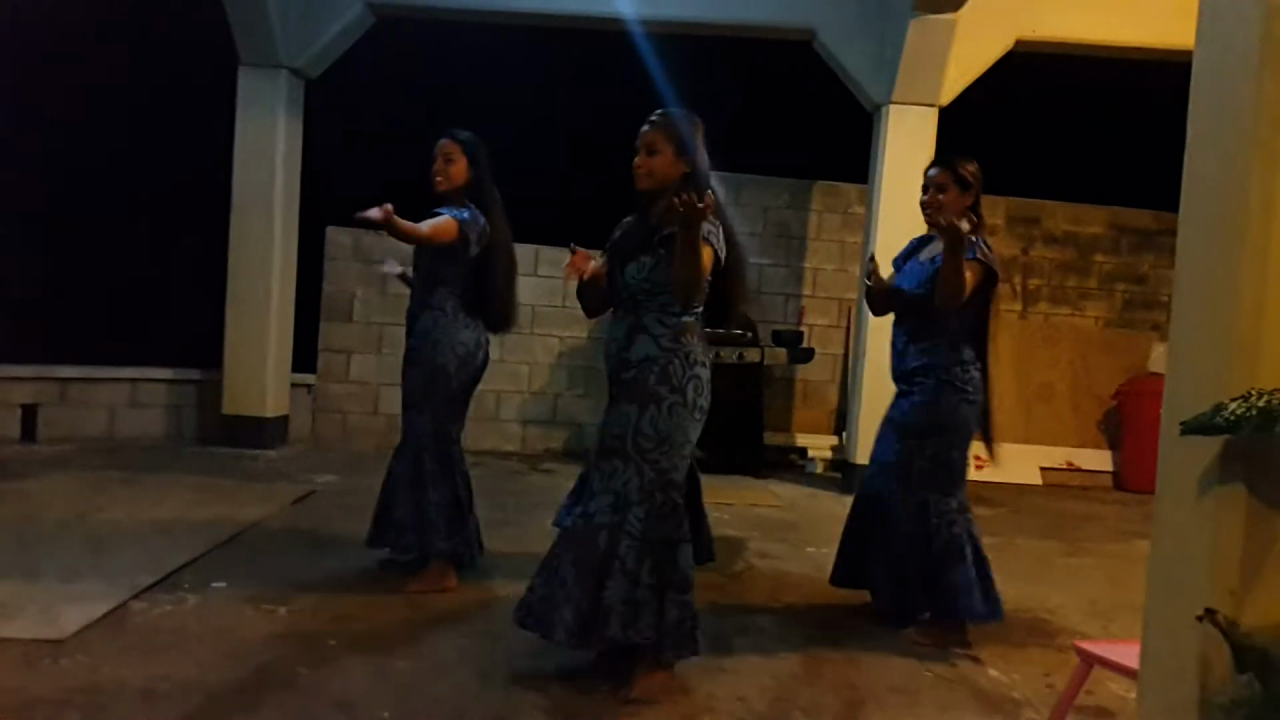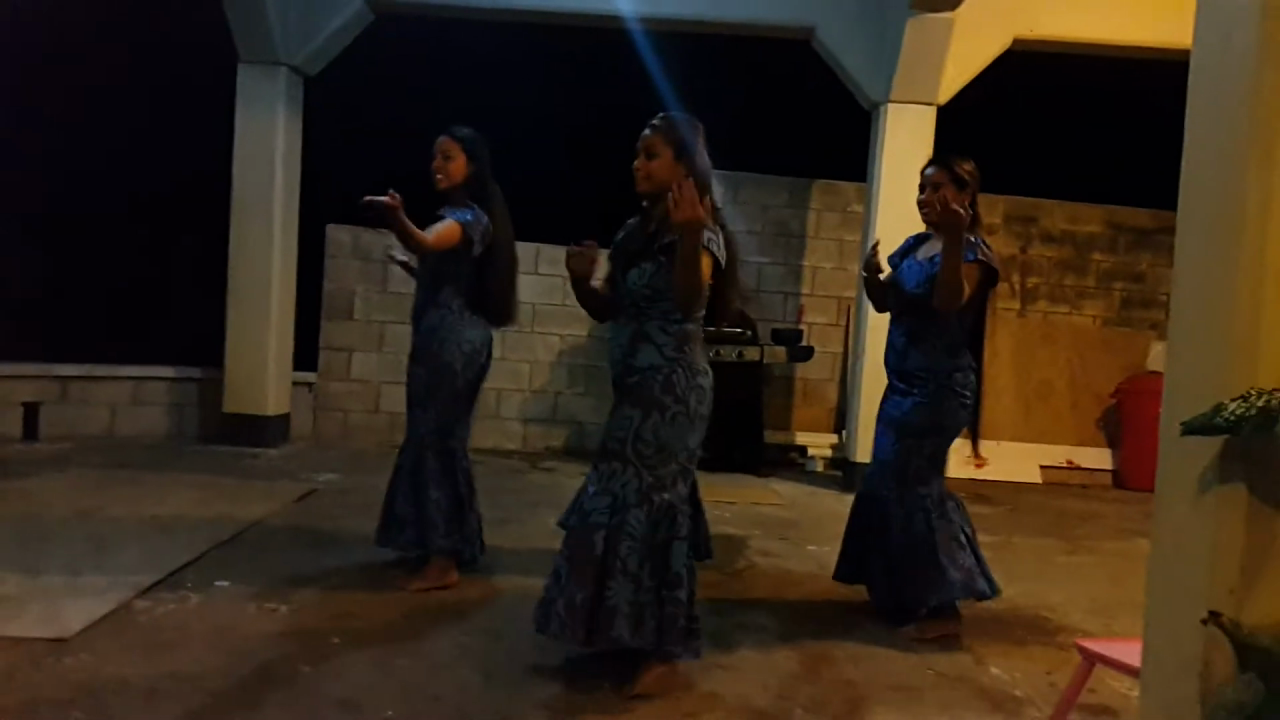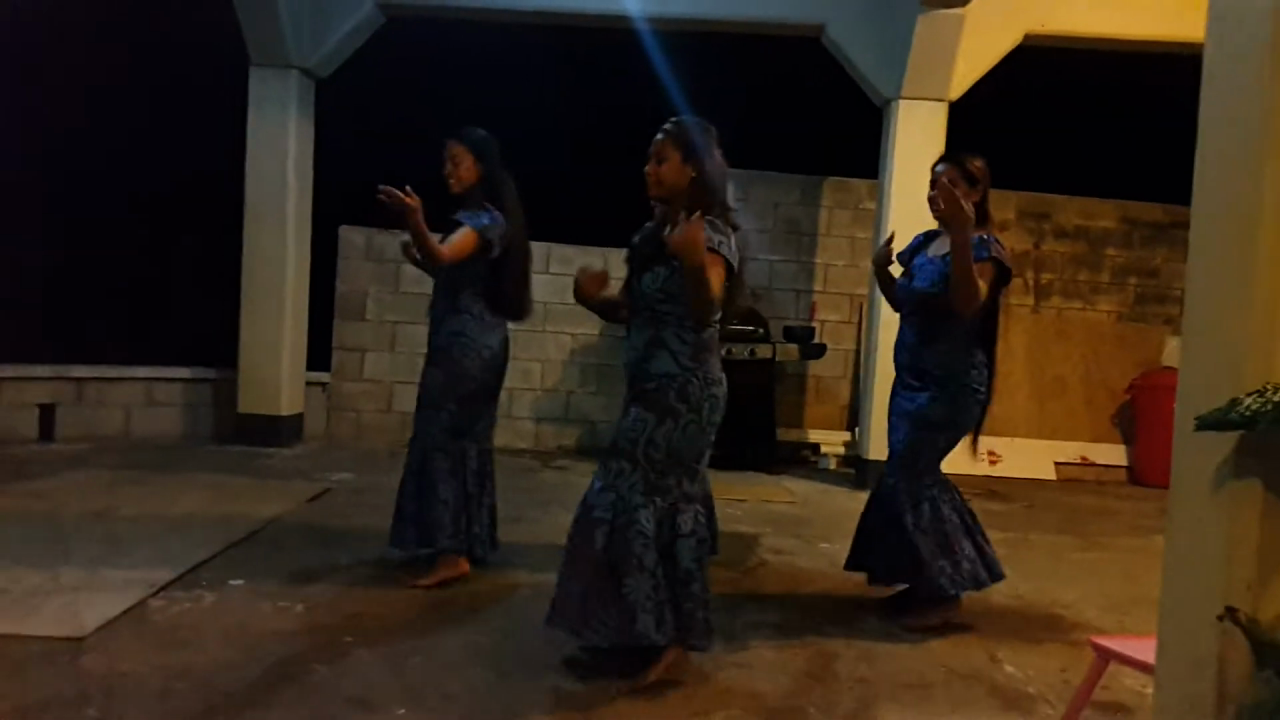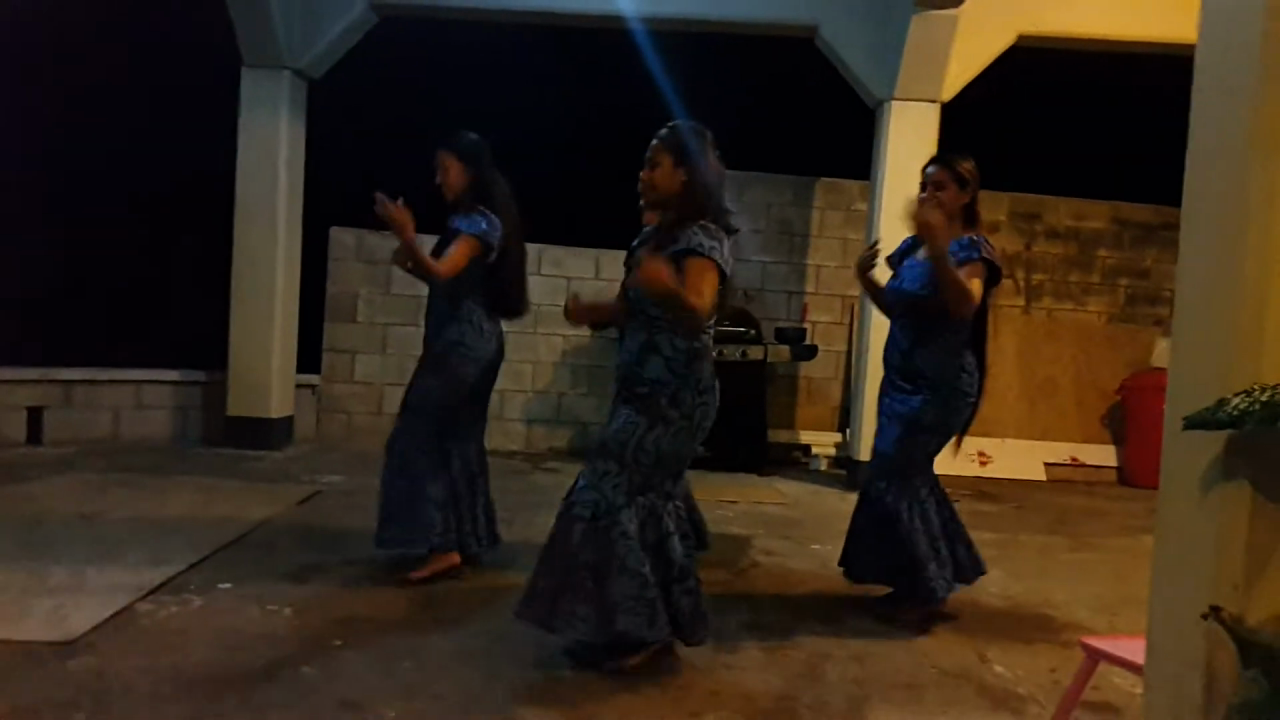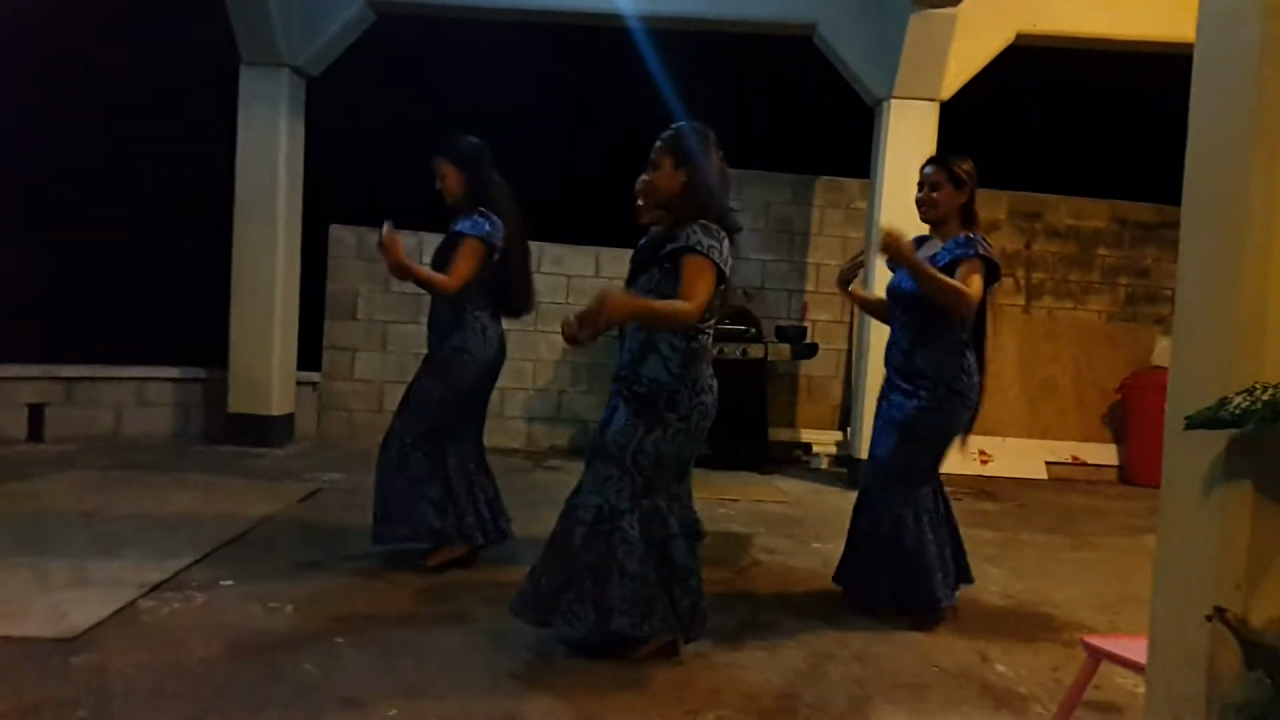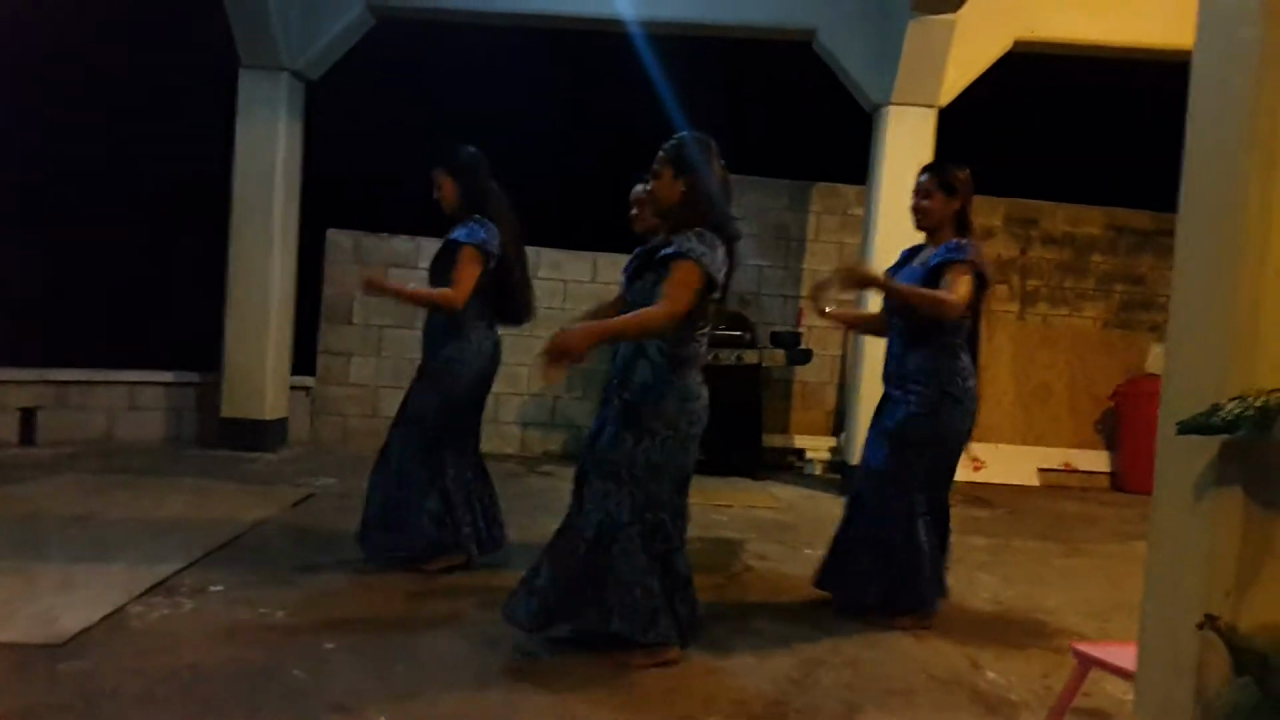
dt=0.1s
person 1, frame 1
left shoulder: (699, 224)
right shoulder: (629, 228)
left elbow: (690, 281)
right elbow: (598, 304)
left wrist: (690, 232)
right wrist: (585, 277)
left hip: (668, 382)
right hip: (633, 381)
left knee: (641, 502)
right knee: (618, 501)
left ankle: (657, 653)
right ankle: (631, 641)
person 1, frame 2
left shoulder: (697, 229)
right shoulder: (634, 230)
left elbow: (693, 298)
right elbow: (611, 308)
left wrist: (691, 237)
right wrist: (582, 279)
left hip: (670, 389)
right hip: (638, 387)
left knee: (625, 503)
right knee: (650, 504)
left ankle: (654, 647)
right ankle: (652, 640)
person 1, frame 3
left shoulder: (710, 234)
right shoulder: (651, 234)
left elbow: (706, 307)
right elbow: (632, 311)
left wrist: (696, 261)
right wrist: (594, 296)
left hip: (682, 391)
right hip: (652, 389)
left knee: (630, 500)
right knee: (664, 503)
left ankle: (661, 637)
right ankle: (658, 632)
person 1, frame 4
left shoulder: (703, 239)
right shoulder: (653, 236)
left elbow: (697, 311)
right elbow: (634, 312)
left wrist: (667, 288)
right wrist: (591, 312)
left hip: (674, 395)
right hip: (643, 390)
left knee: (614, 499)
right knee: (651, 504)
left ankle: (645, 629)
right ankle: (657, 625)
person 1, frame 5
left shoulder: (703, 238)
right shoulder: (661, 237)
left elbow: (689, 309)
left wrist: (635, 306)
right wrist: (595, 322)
left hip: (671, 394)
right hip: (640, 389)
left knee: (618, 501)
right knee: (646, 502)
left ankle: (652, 625)
right ankle: (659, 624)
person 1, frame 6
left shoulder: (698, 246)
right shoulder: (671, 243)
left elbow: (664, 314)
right elbow: (636, 311)
left wrist: (589, 332)
right wrist: (586, 336)
left hip: (664, 403)
right hip: (635, 396)
left knee: (633, 513)
right knee: (619, 509)
left ankle: (656, 638)
right ankle: (637, 628)
person 2, frame 1
left shoulder: (973, 250)
right shoulder: (917, 247)
left elbow: (949, 300)
right elbow: (882, 305)
left wrist: (954, 247)
right wrist: (874, 282)
left hip: (943, 389)
right hip: (917, 387)
left knee: (924, 493)
right knee: (892, 486)
left ankle: (951, 616)
right ankle: (908, 597)
person 2, frame 2
left shoulder: (971, 251)
right shoulder: (914, 246)
left elbow: (948, 304)
right elbow: (885, 304)
left wrist: (953, 240)
right wrist: (870, 276)
left hip: (938, 389)
right hip: (905, 385)
left knee: (904, 487)
right knee: (897, 486)
left ankle: (943, 605)
right ankle: (914, 593)
person 2, frame 3
left shoulder: (984, 248)
right shoulder: (924, 243)
left elbow: (966, 305)
right elbow: (903, 302)
left wrist: (962, 239)
right wrist: (882, 270)
left hip: (950, 385)
right hip: (913, 380)
left knee: (909, 478)
right knee: (909, 478)
left ankle: (943, 591)
right ankle: (926, 585)
person 2, frame 4
left shoulder: (972, 250)
right shoulder: (915, 246)
left elbow: (963, 305)
left wrist: (939, 247)
right wrist: (867, 278)
left hip: (940, 387)
right hip: (902, 382)
left knee: (894, 478)
right knee: (905, 478)
left ankle: (927, 593)
right ankle: (916, 587)
person 2, frame 5
left shoulder: (969, 248)
right shoulder: (918, 247)
left elbow: (964, 304)
right elbow: (897, 314)
left wrist: (911, 264)
right wrist: (853, 293)
left hip: (941, 388)
right hip: (903, 384)
left knee: (893, 484)
right knee: (906, 482)
left ankle: (928, 600)
right ankle: (914, 591)
person 2, frame 6
left shoulder: (962, 254)
right shoulder: (914, 256)
left elbow: (950, 307)
right elbow: (888, 323)
left wrist: (877, 281)
right wrist: (835, 311)
left hip: (938, 393)
right hip: (906, 391)
left knee: (897, 488)
right knee: (886, 485)
left ankle: (918, 605)
right ankle: (900, 594)
person 3, frame 1
left shoulder: (462, 217)
right shoulder: (467, 219)
left elbow: (420, 233)
left wrist: (388, 221)
right wrist: (406, 276)
left hip: (442, 340)
right hip: (460, 340)
left knee: (432, 442)
right knee: (429, 440)
left ankle: (442, 562)
right ankle: (435, 548)
person 3, frame 2
left shoulder: (466, 216)
right shoulder: (463, 214)
left elbow: (425, 242)
left wrist: (397, 219)
right wrist: (408, 267)
left hip: (446, 339)
right hip: (463, 339)
left knee: (431, 441)
right knee: (444, 440)
left ankle: (443, 559)
right ankle: (451, 547)
person 3, frame 3
left shoulder: (483, 218)
right shoulder: (477, 216)
left elbow: (442, 256)
left wrist: (415, 222)
right wrist: (418, 256)
left hip: (465, 342)
right hip: (478, 340)
left knee: (439, 439)
right knee: (464, 439)
left ankle: (453, 552)
right ankle: (467, 543)
person 3, frame 4
left shoulder: (477, 222)
right shoulder: (472, 219)
left elbow: (439, 274)
left wrist: (407, 238)
right wrist: (411, 251)
left hip: (461, 344)
right hip: (470, 344)
left knee: (420, 437)
right knee: (457, 441)
left ankle: (445, 544)
right ankle: (461, 540)
person 3, frame 5
left shoulder: (479, 224)
right shoulder: (475, 221)
left elbow: (451, 286)
left wrist: (404, 263)
right wrist: (410, 269)
left hip: (463, 347)
right hip: (471, 346)
left knee: (416, 435)
right knee: (454, 439)
left ankle: (451, 535)
right ankle: (465, 534)
person 3, frame 6
left shoulder: (474, 232)
right shoulder: (481, 230)
left elbow: (455, 298)
left wrist: (394, 290)
right wrist: (411, 291)
left hip: (458, 354)
right hip: (470, 353)
left knee: (417, 445)
right knee: (452, 447)
left ankle: (451, 544)
right ankle: (463, 540)
